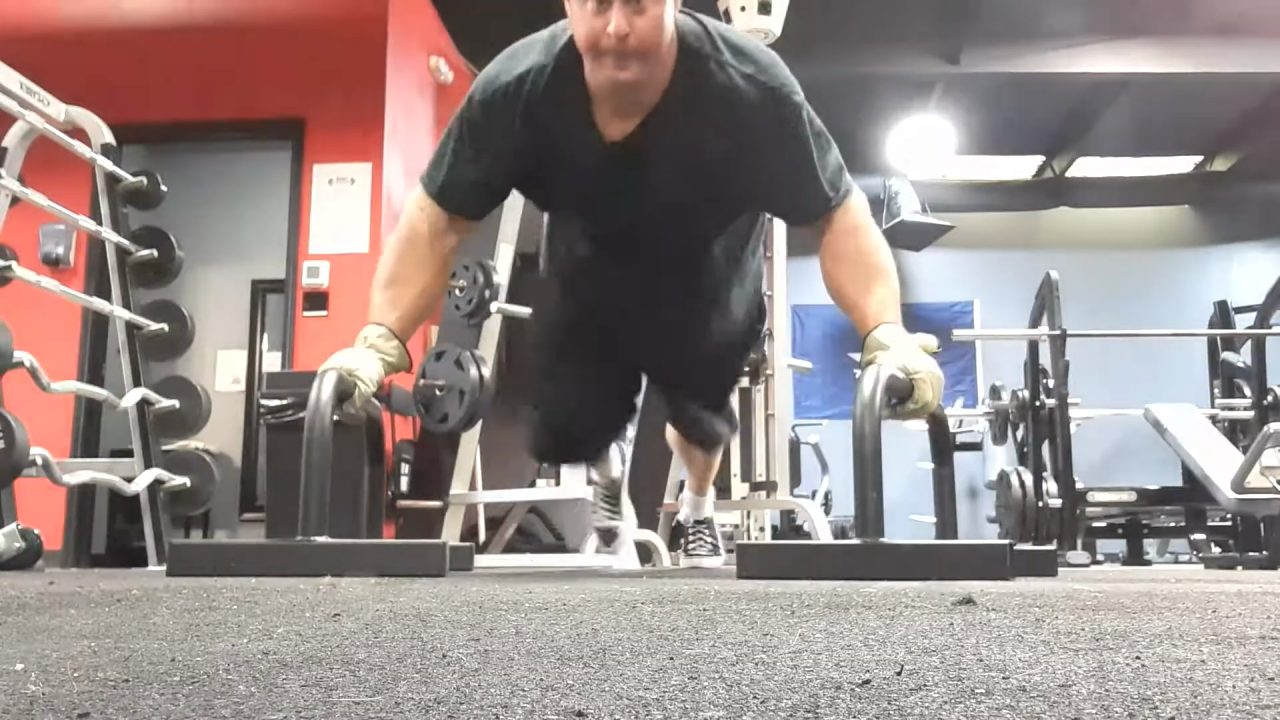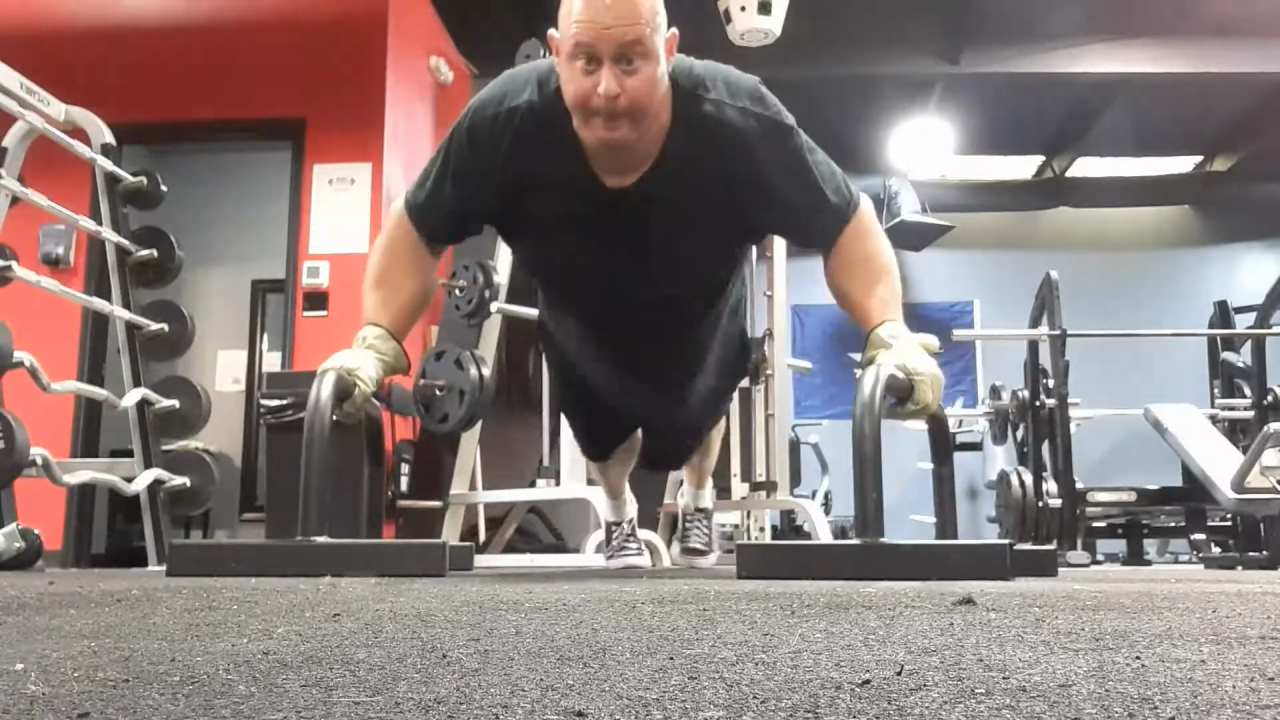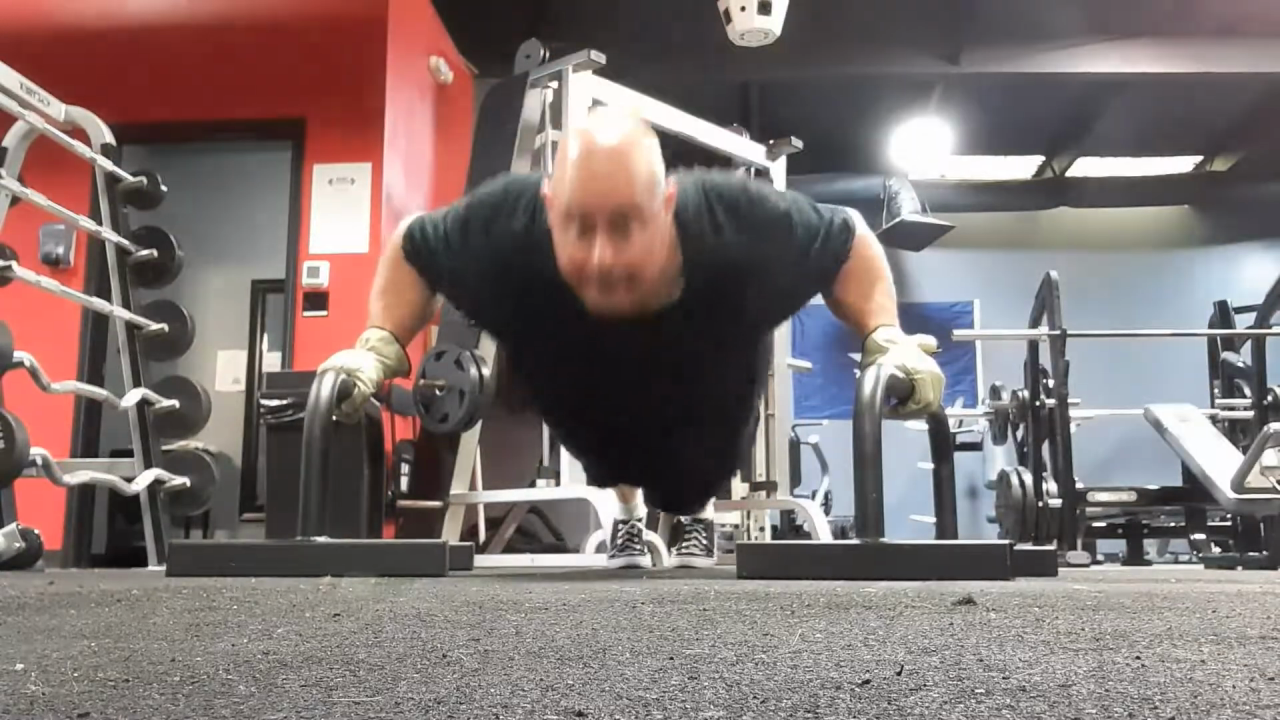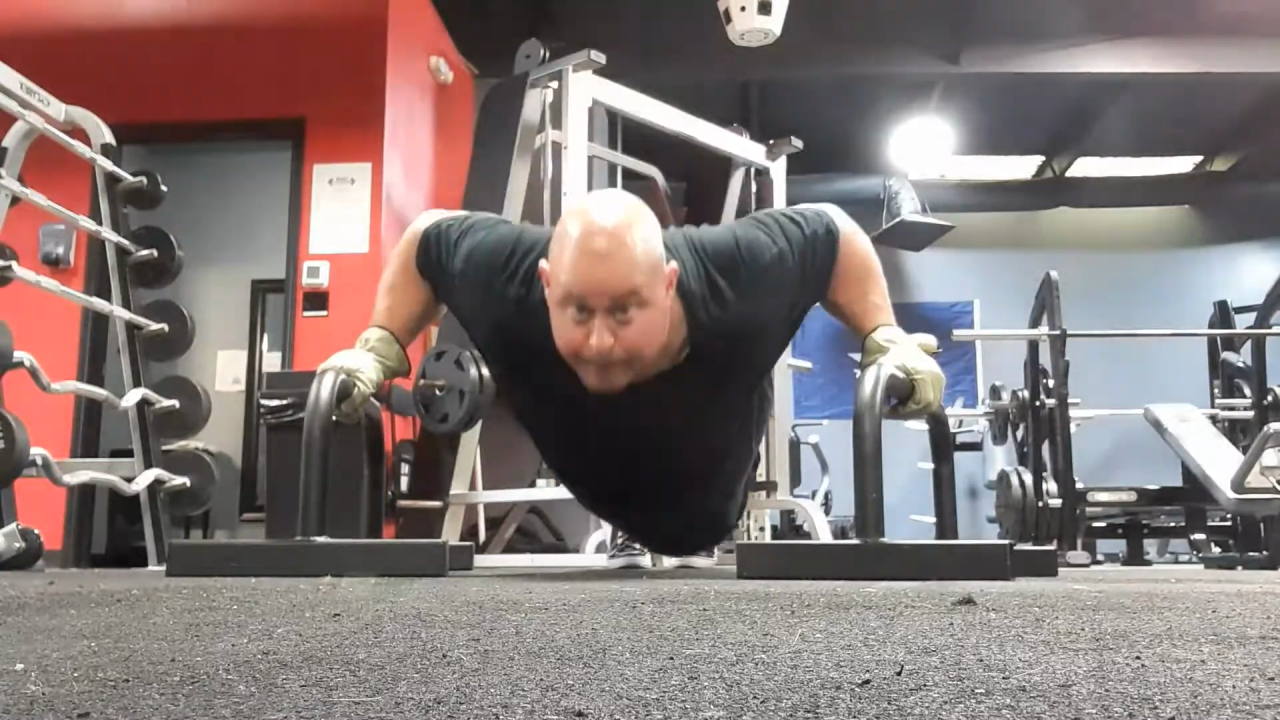
dt=0.3s
person 1, frame 1
left shoulder: (745, 81)
right shoulder: (516, 86)
left elbow: (838, 214)
right elbow: (437, 219)
left wrist: (888, 339)
right wrist: (379, 343)
left hip: (705, 277)
right hip: (591, 271)
left knee: (700, 419)
right knee: (574, 429)
left ankle: (698, 514)
right ankle: (608, 482)
person 1, frame 2
left shoulder: (739, 118)
right shoulder: (503, 118)
left elbow: (845, 223)
right elbow: (417, 229)
left wrist: (891, 336)
right wrist: (375, 344)
left hip: (695, 323)
right hip: (582, 329)
left knee: (690, 423)
right knee: (602, 436)
left ankle: (695, 505)
right ankle: (620, 517)
person 1, frame 3
left shoulder: (742, 228)
right shoulder: (501, 231)
left elbow: (847, 242)
right elbow: (412, 247)
left wrist: (889, 342)
right wrist: (378, 348)
left ankle: (696, 519)
right ankle: (628, 523)
person 1, frame 4
left shoulder: (738, 279)
right shoulder: (505, 281)
left elbow: (832, 233)
right elbow: (425, 240)
left wrist: (888, 341)
right wrist: (378, 349)
left ankle: (697, 537)
right ankle: (627, 530)
